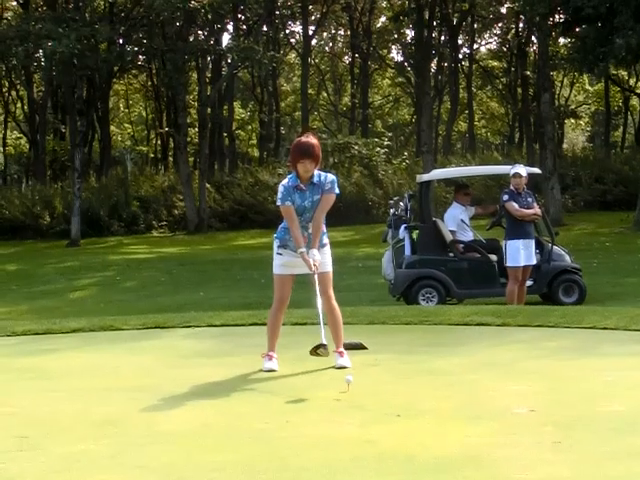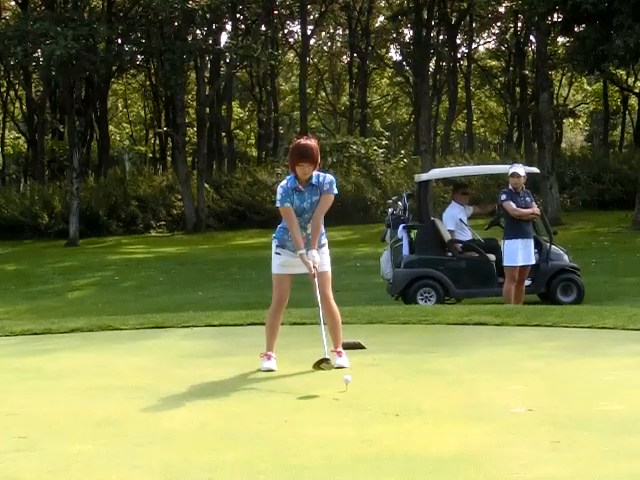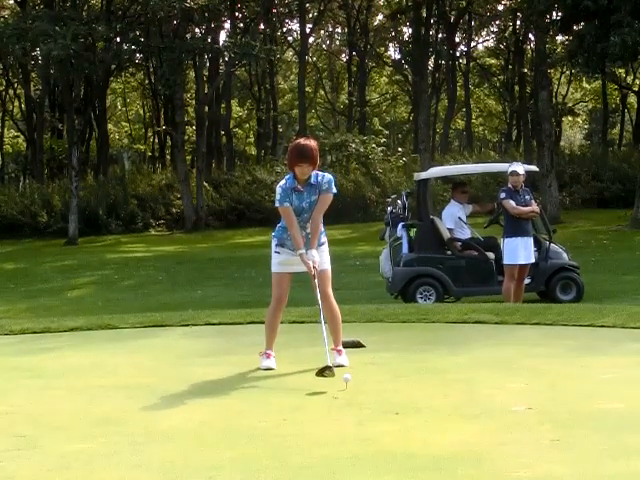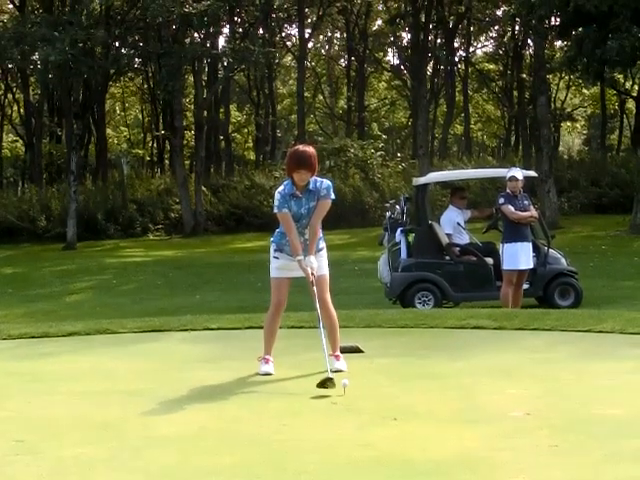
dt=0.7s
person 1, frame 1
left shoulder: (328, 181)
right shoulder: (285, 187)
left elbow: (319, 218)
right elbow: (293, 224)
left wrist: (314, 250)
right wrist: (303, 254)
left hip: (319, 246)
right hip: (287, 247)
left knee: (327, 298)
right knee: (280, 301)
left ankle: (340, 350)
right ankle: (270, 353)
person 1, frame 2
left shoulder: (326, 181)
right shoulder: (284, 188)
left elbow: (317, 218)
right elbow: (293, 225)
left wrist: (313, 251)
right wrist: (303, 255)
left hip: (317, 245)
right hip: (286, 247)
left knee: (326, 297)
right knee: (279, 300)
left ankle: (339, 350)
right ankle: (269, 353)
person 1, frame 3
left shoulder: (325, 181)
right shoulder: (283, 188)
left elbow: (316, 218)
right elbow: (292, 225)
left wrist: (313, 251)
right wrist: (303, 255)
left hip: (317, 244)
right hip: (286, 246)
left knee: (326, 296)
right knee: (279, 299)
left ankle: (338, 349)
right ankle: (268, 352)
person 1, frame 4
left shoulder: (324, 187)
right shoulder: (282, 194)
left elbow: (315, 224)
right elbow: (291, 231)
left wrist: (310, 256)
right wrist: (301, 262)
left hip: (315, 249)
right hip: (284, 251)
left knee: (324, 301)
right knee: (277, 304)
left ankle: (336, 354)
right ankle: (266, 357)
person 2, frame 1
left shoulder: (529, 194)
right shoulder: (507, 194)
left elbow: (539, 214)
right elbow: (516, 212)
left wrist: (523, 214)
right wrist: (532, 211)
left hip: (529, 239)
right hip: (514, 240)
left knee: (523, 280)
right knee: (515, 279)
person 2, frame 2
left shoulder: (528, 194)
right shoulder: (505, 194)
left elbow: (537, 214)
right elbow: (513, 211)
left wrist: (521, 214)
right wrist: (531, 211)
left hip: (528, 239)
right hip: (512, 240)
left knee: (522, 280)
right knee: (511, 279)
person 2, frame 3
left shoulder: (527, 192)
right shoulder: (504, 192)
left elbow: (536, 212)
right elbow: (513, 209)
left wrist: (521, 212)
right wrist: (530, 209)
left hip: (527, 237)
right hip: (512, 238)
left knee: (521, 278)
right knee: (510, 277)
person 2, frame 4
left shoulder: (525, 197)
right shoulder: (503, 197)
left elbow: (535, 217)
right elbow: (513, 214)
left wrist: (520, 217)
right wrist: (529, 214)
left hip: (526, 243)
right hip: (510, 243)
left knee: (520, 284)
right knee: (509, 283)
